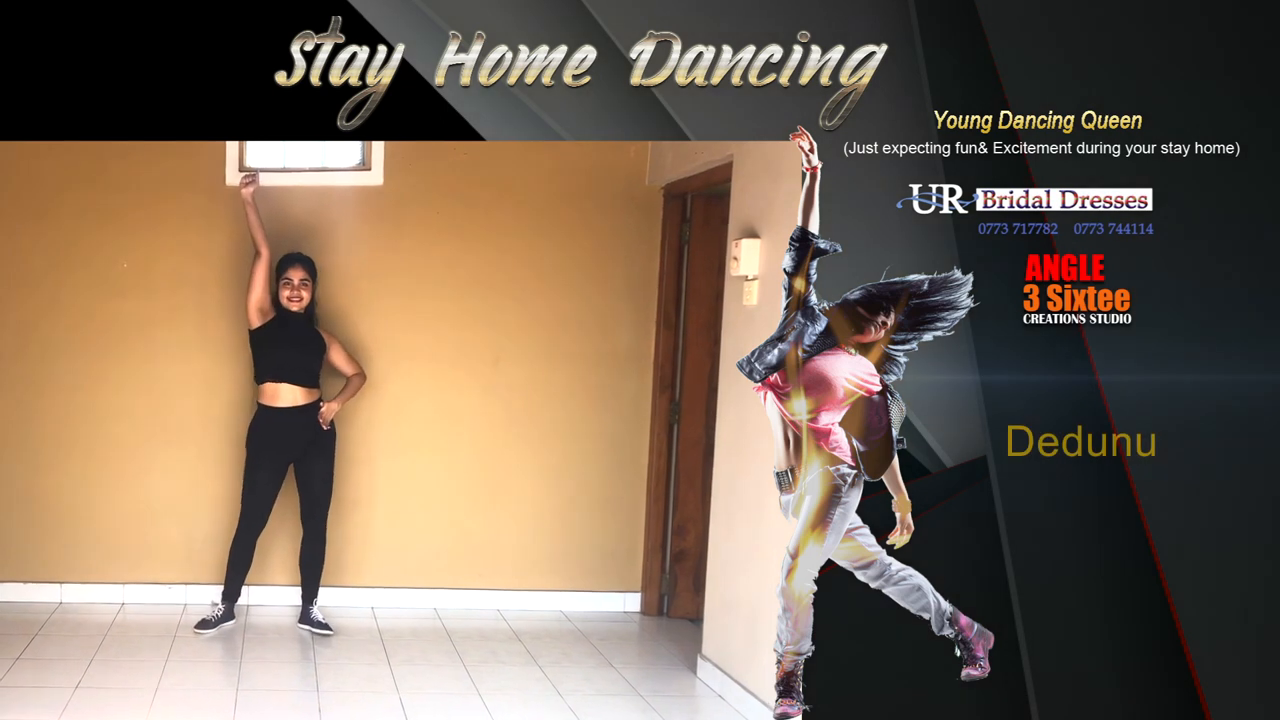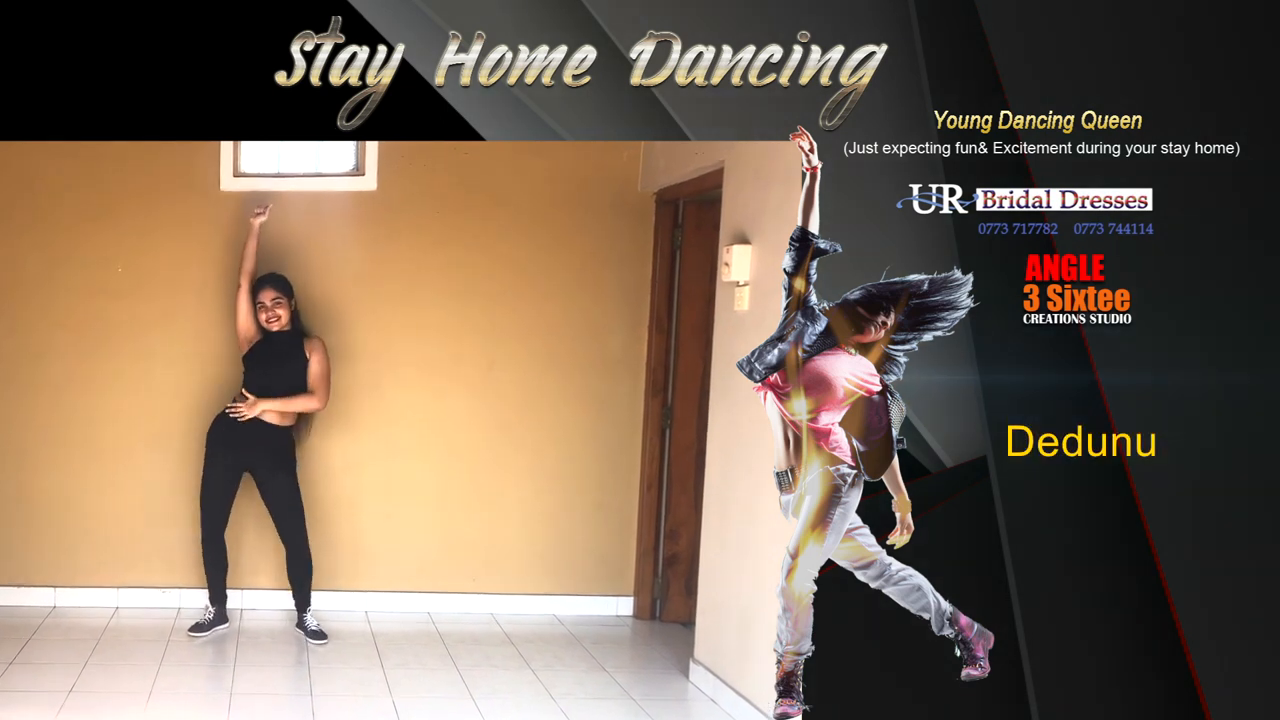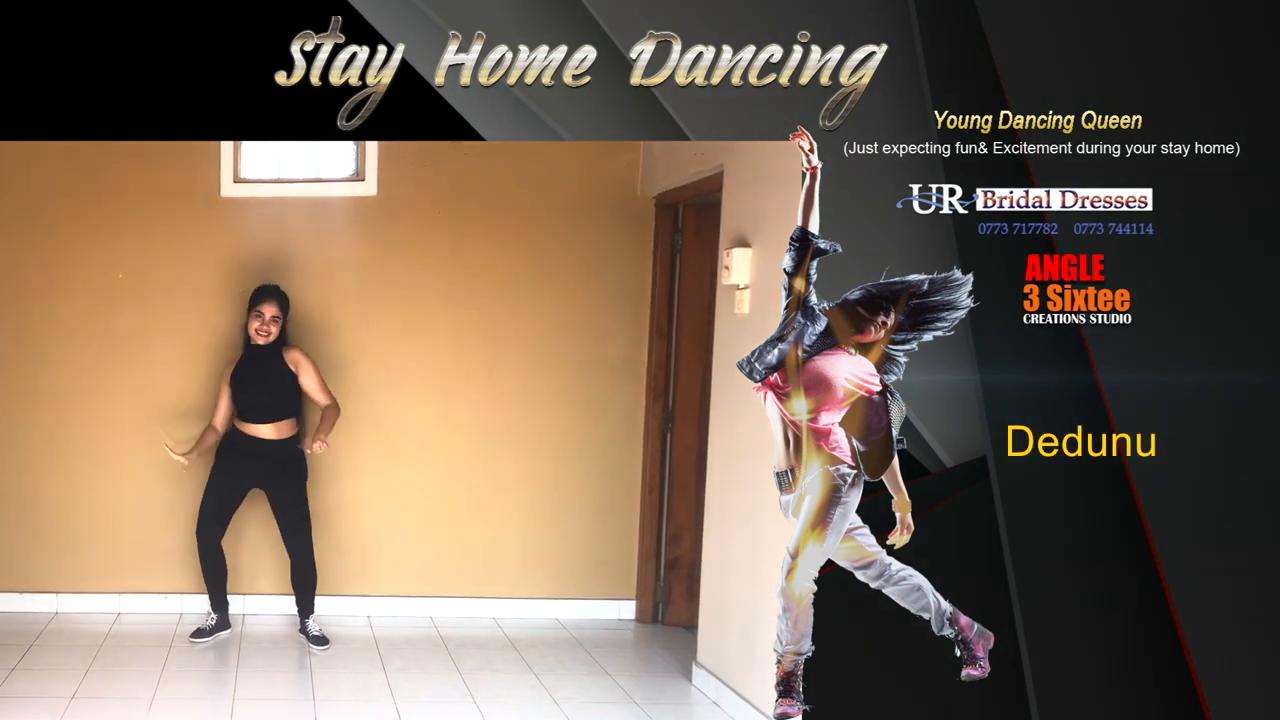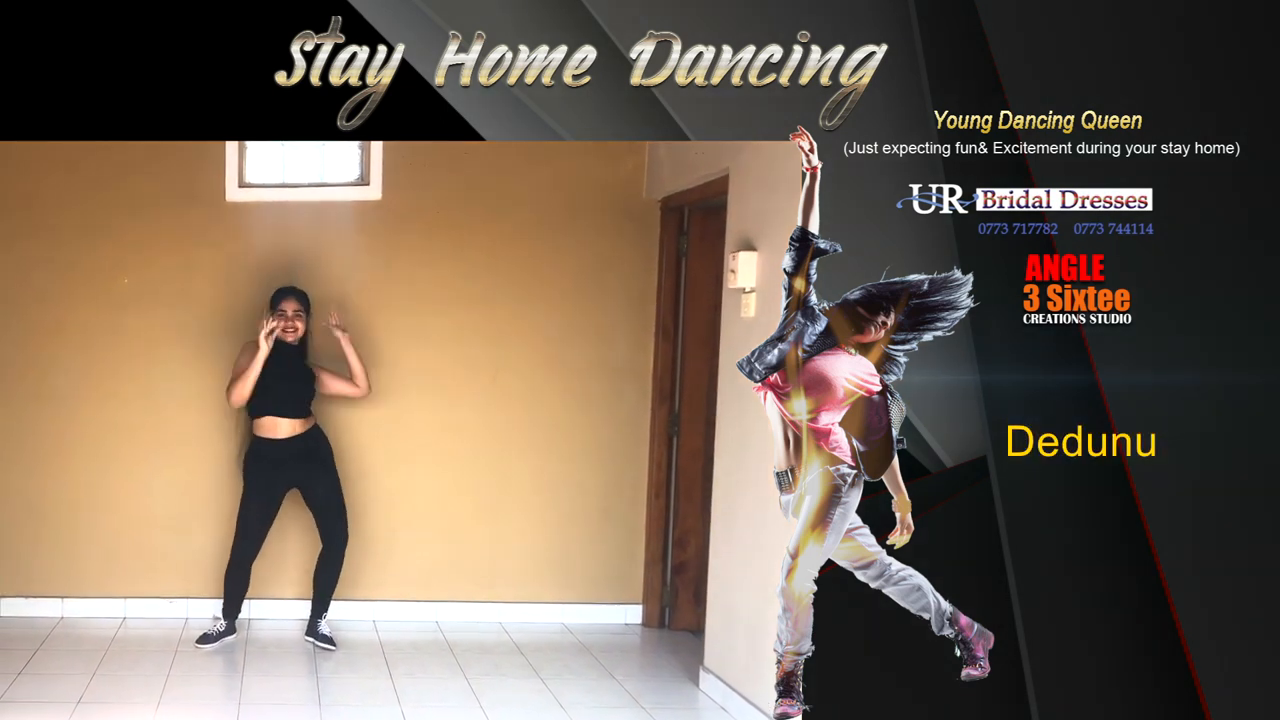
dt=1s
person 1, frame 1
left shoulder: (868, 377)
right shoulder: (805, 317)
left elbow: (880, 446)
right elbow: (807, 243)
left wrist: (902, 505)
right wrist: (814, 173)
left hip: (832, 474)
right hip: (792, 480)
left knee: (795, 577)
right knee: (875, 566)
person 1, frame 2
left shoulder: (868, 380)
right shoulder: (805, 318)
left elbow: (881, 445)
right elbow: (805, 241)
left wrist: (902, 504)
right wrist: (813, 172)
left hip: (833, 475)
right hip: (792, 481)
left knee: (795, 576)
right knee: (876, 567)
person 1, frame 3
left shoulder: (868, 379)
right shoulder: (804, 320)
left elbow: (881, 445)
right elbow: (806, 243)
left wrist: (902, 503)
right wrist: (813, 172)
left hip: (832, 474)
right hip: (792, 481)
left knee: (795, 577)
right knee: (876, 567)
person 1, frame 4
left shoulder: (868, 378)
right shoulder: (805, 319)
left elbow: (881, 445)
right elbow: (806, 244)
left wrist: (903, 504)
right wrist: (813, 173)
left hip: (832, 475)
right hip: (792, 482)
left knee: (795, 577)
right knee: (876, 567)
person 2, frame 1
left shoulder: (320, 337)
right shoulder: (262, 319)
left elbow: (357, 373)
right elbow: (262, 255)
left wrist: (336, 403)
right wrist: (248, 200)
left hip: (314, 430)
right hip: (269, 430)
left knee: (315, 523)
right knee: (251, 522)
left ankle: (309, 609)
right ankle: (227, 605)
person 2, frame 2
left shoulder: (311, 347)
right shoulder: (253, 342)
left elbow: (318, 399)
right elbow: (243, 283)
left wrist: (264, 404)
right wrist: (255, 228)
left hip: (275, 447)
right hip: (229, 435)
left knee: (295, 537)
right knee: (211, 526)
left ankle: (304, 614)
right ankle: (218, 609)
person 2, frame 3
left shoulder: (294, 358)
right shoulder: (236, 369)
left elbow: (330, 406)
right elbow: (217, 425)
left wrist: (320, 434)
right wrist: (191, 454)
left hip: (286, 460)
right hip: (236, 456)
left knee: (301, 546)
right knee: (207, 534)
left ankle: (307, 620)
right ankle: (219, 615)
person 2, frame 4
left shoulder: (308, 368)
right shoulder: (256, 357)
left elbow: (361, 389)
right elbow: (234, 399)
left wrist: (343, 338)
right wrist: (261, 352)
left hip: (312, 454)
right hip: (266, 460)
left knee: (337, 539)
right knee: (244, 548)
left ankle: (317, 621)
right ankle: (228, 622)
